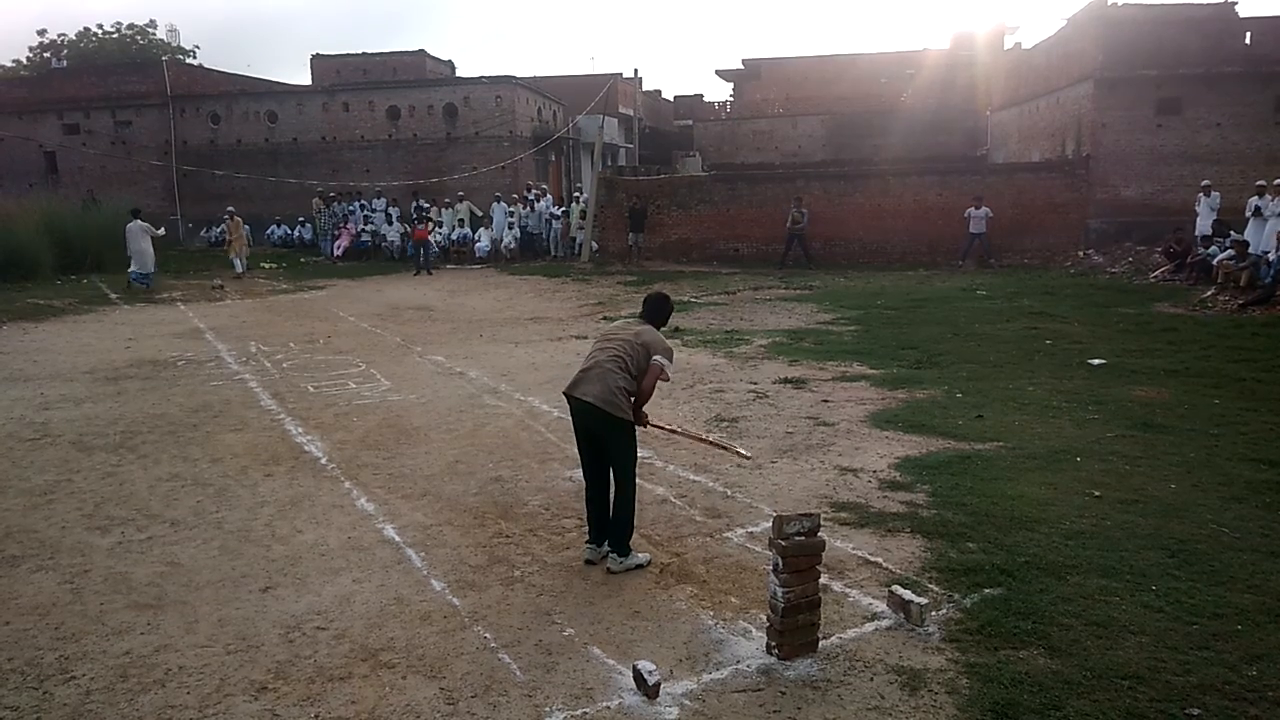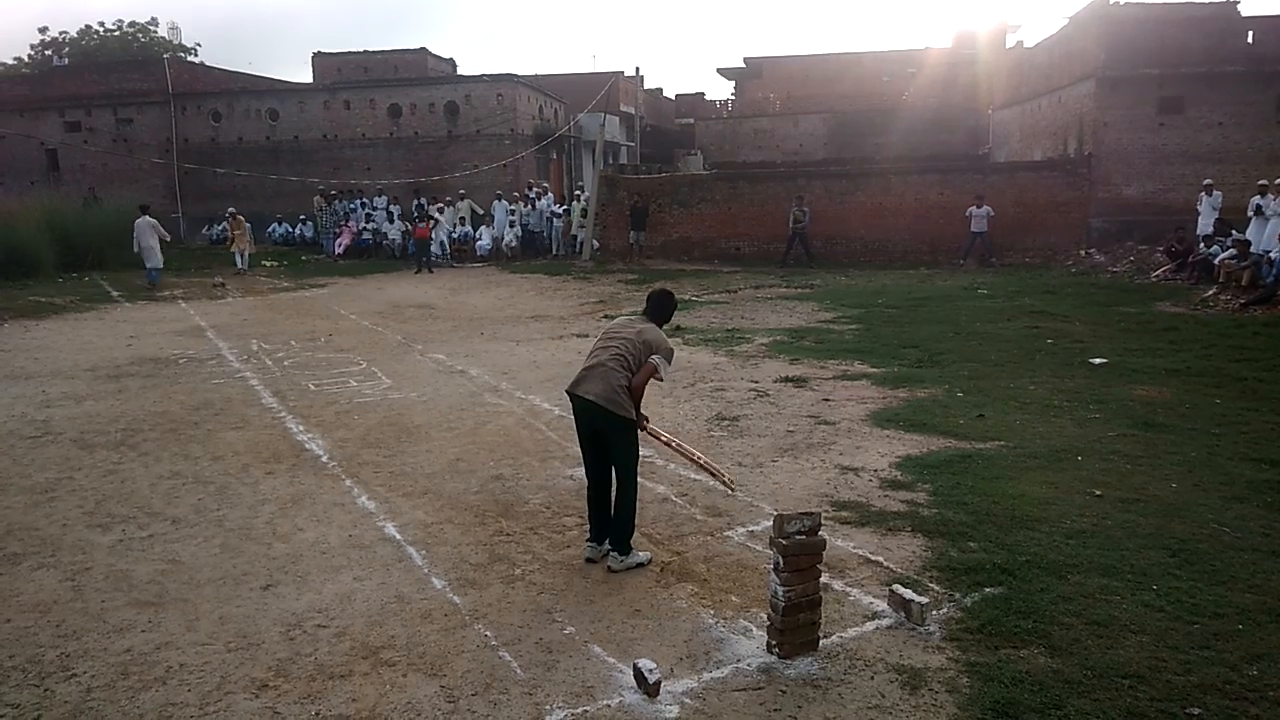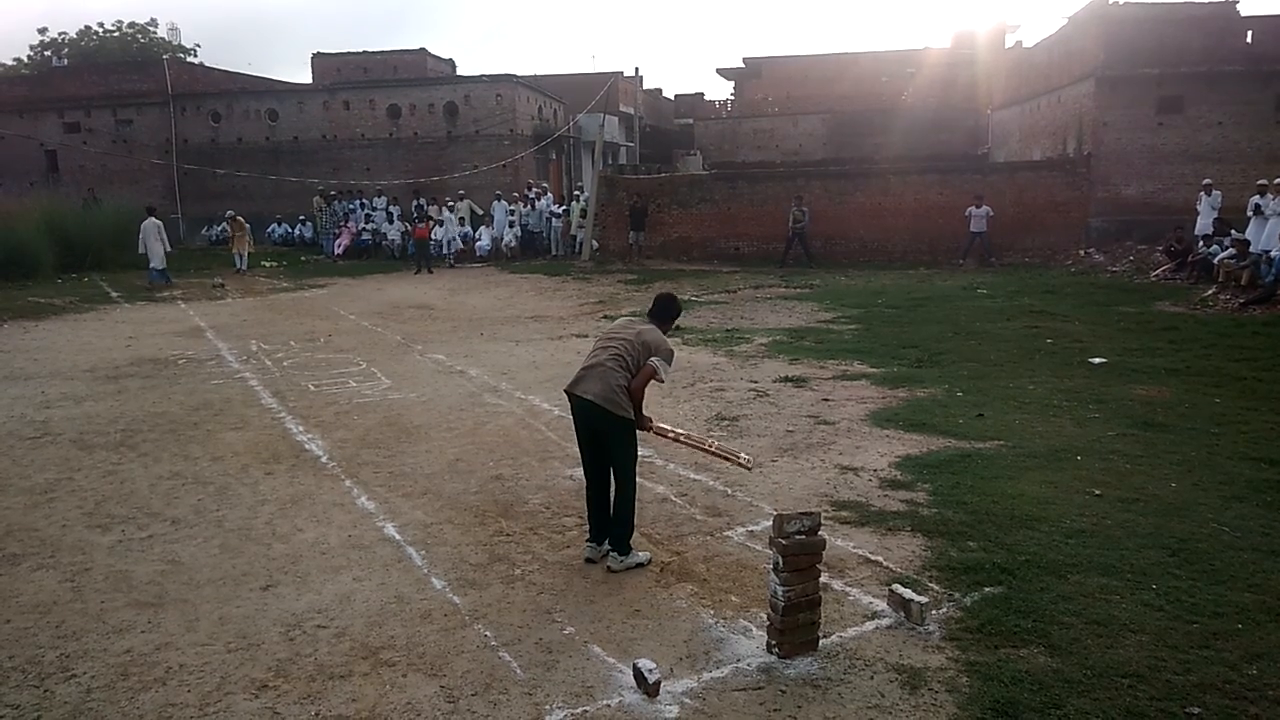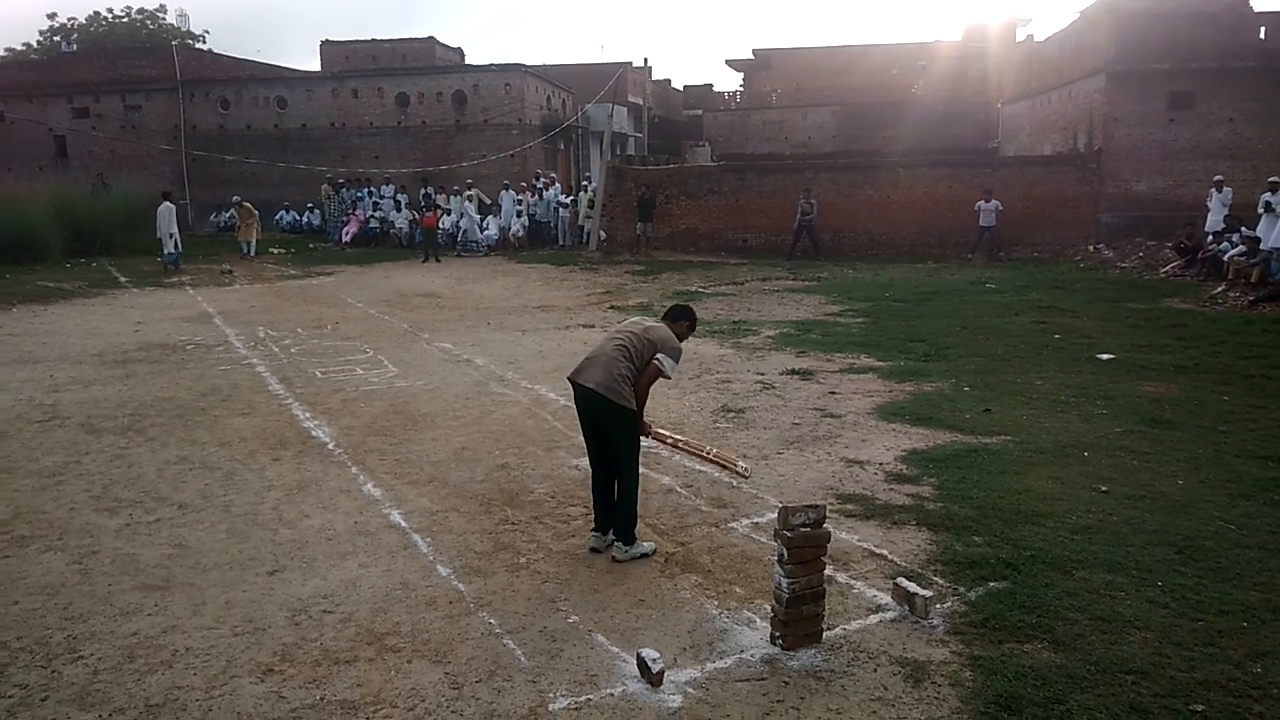
dt=0.2s
person 1, frame 1
left shoulder: (616, 326)
right shoulder: (661, 347)
right elbow: (646, 388)
right wrist: (637, 411)
left hip: (578, 398)
right hip: (610, 408)
left knee: (595, 479)
right knee: (624, 483)
left ankle: (595, 544)
right ankle: (620, 554)
person 1, frame 2
left shoulder: (619, 322)
right shoulder: (662, 346)
right elbow: (636, 385)
right wrist: (636, 415)
left hip: (580, 396)
right hip: (612, 406)
left knee: (597, 478)
right knee: (626, 482)
left ankle: (596, 543)
right ankle: (620, 553)
person 1, frame 3
left shoulder: (622, 323)
right shoulder: (662, 346)
right elbow: (635, 387)
left wrist: (632, 415)
right wrist: (639, 417)
left hip: (578, 396)
right hip: (610, 406)
left knee: (595, 477)
right knee: (624, 482)
left ankle: (595, 543)
right ankle: (620, 553)
person 1, frame 4
left shoulder: (637, 322)
right shoulder: (671, 345)
right elbow: (641, 385)
left wrist: (632, 417)
right wrist: (639, 421)
left hip: (582, 385)
right hip: (611, 395)
left knee: (601, 467)
right knee: (626, 473)
left ankle: (600, 532)
right ankle: (625, 543)
